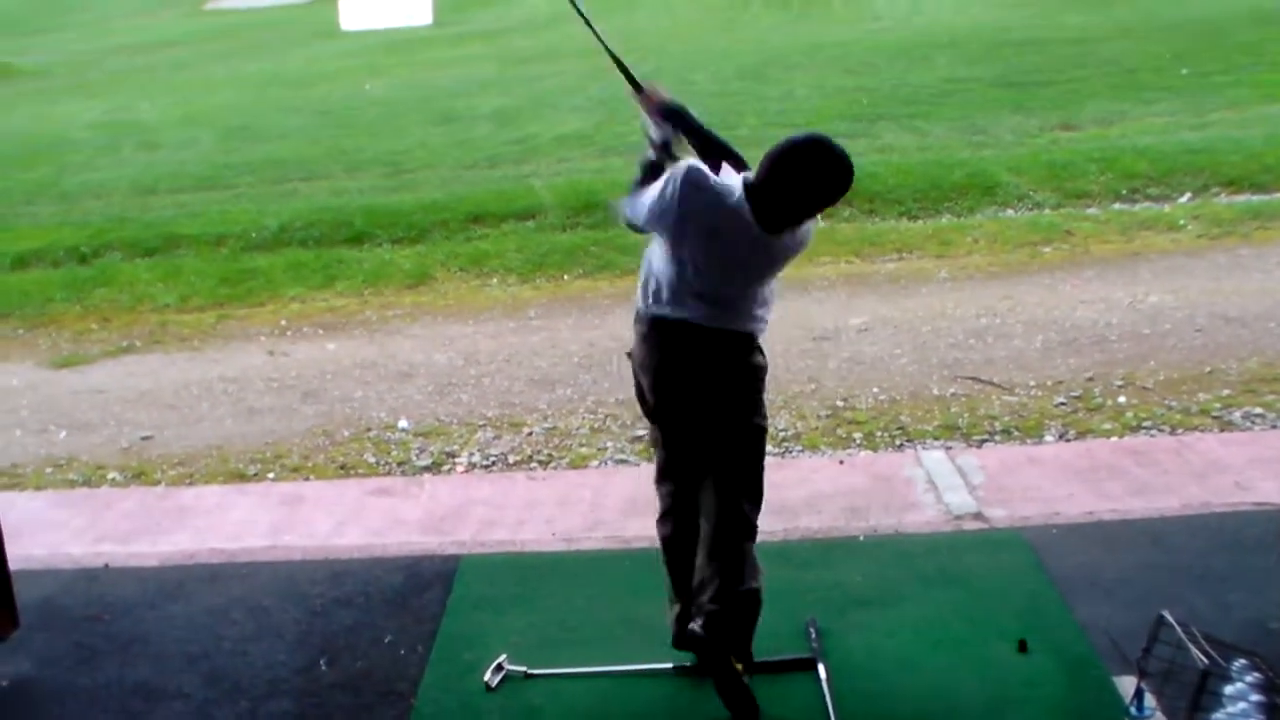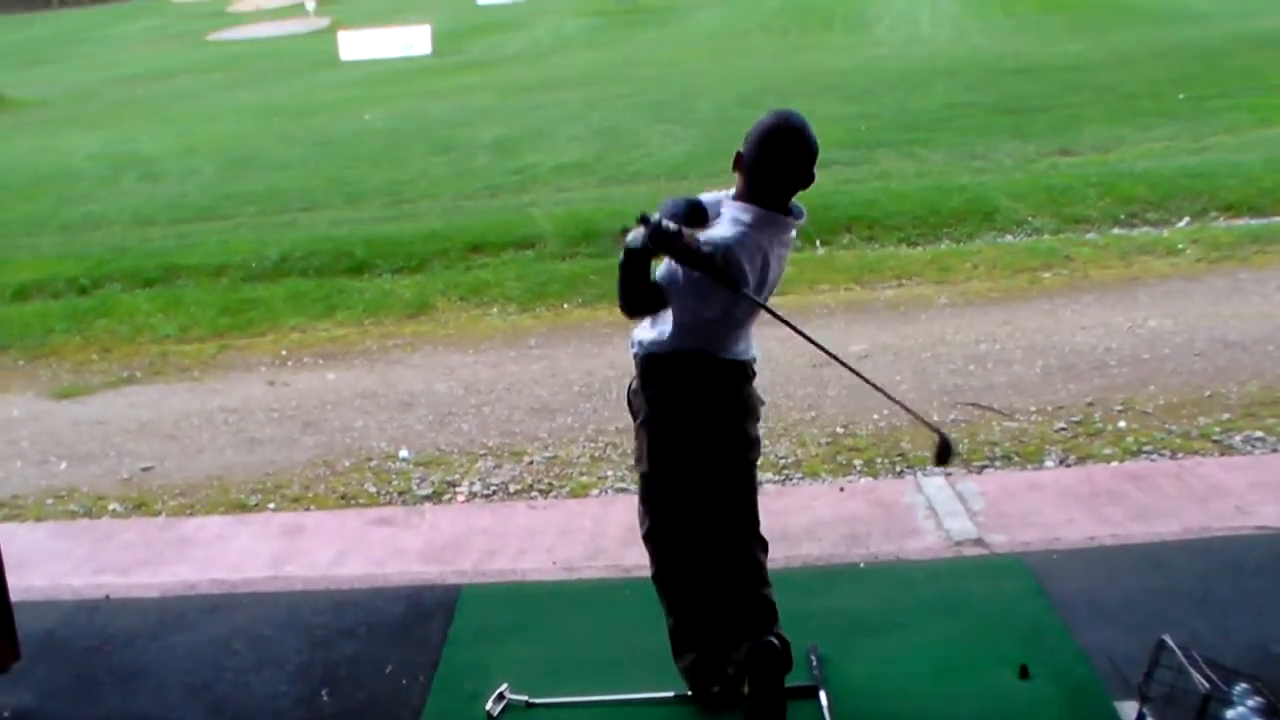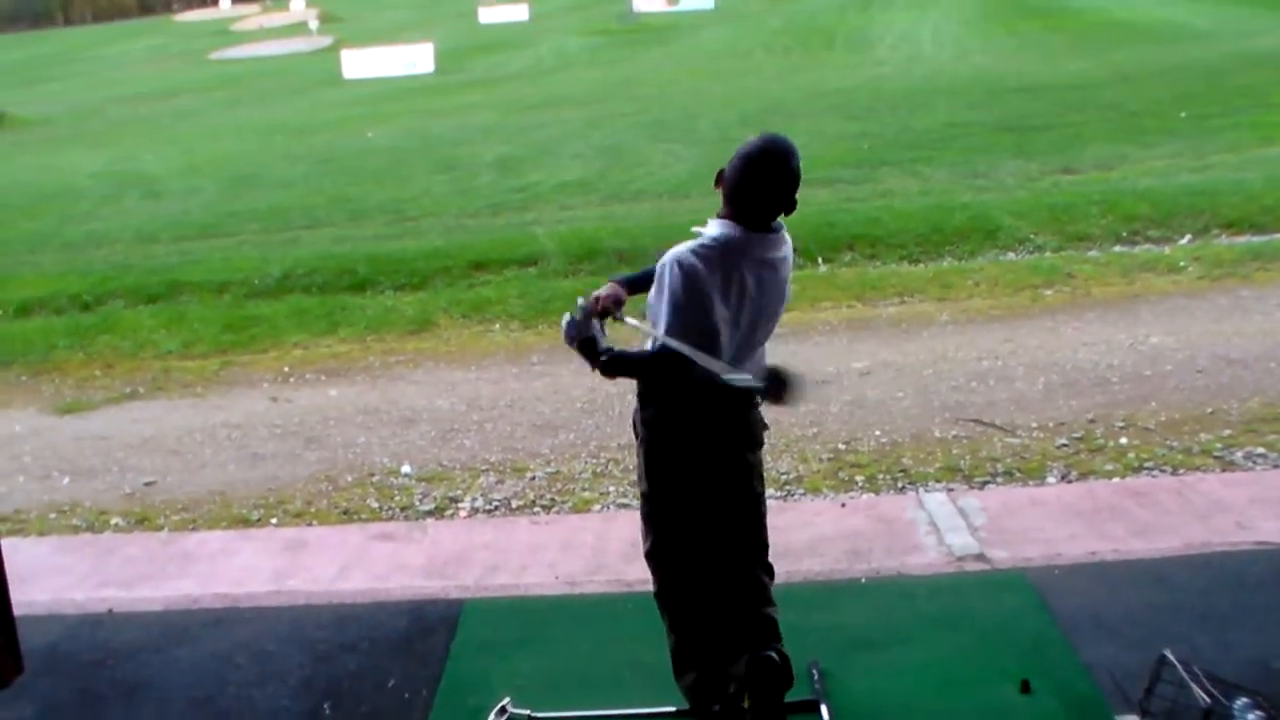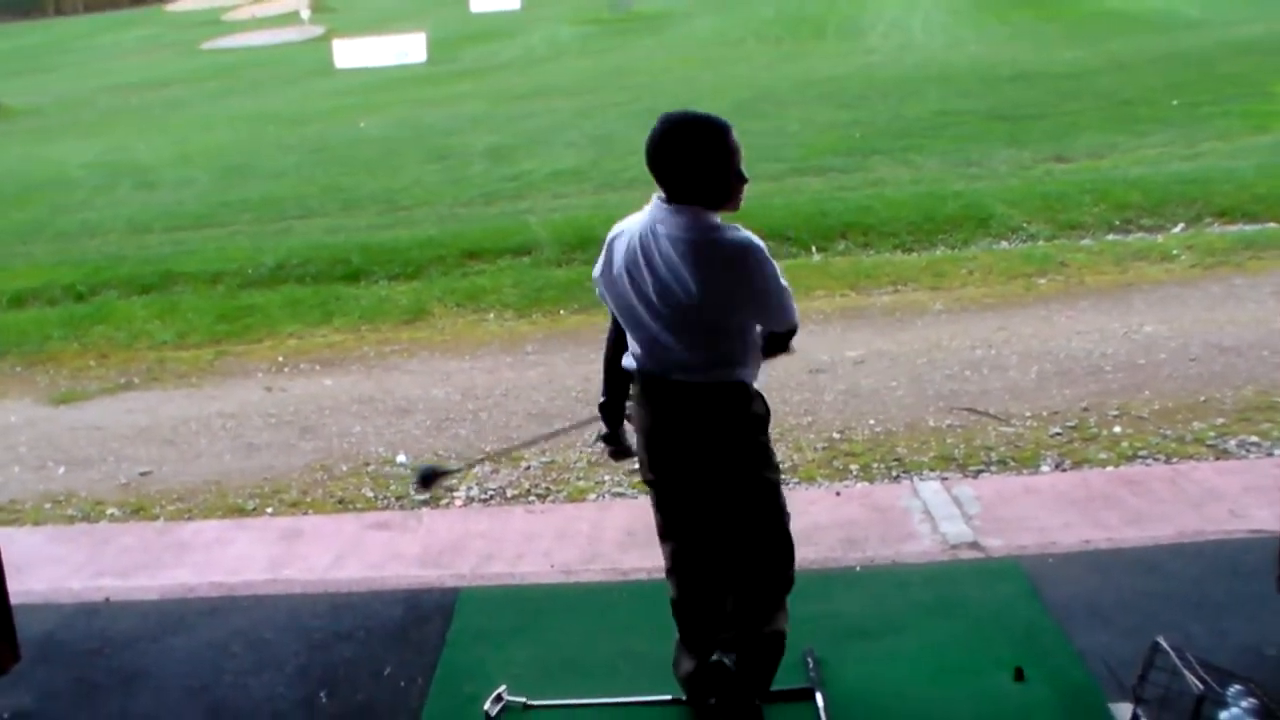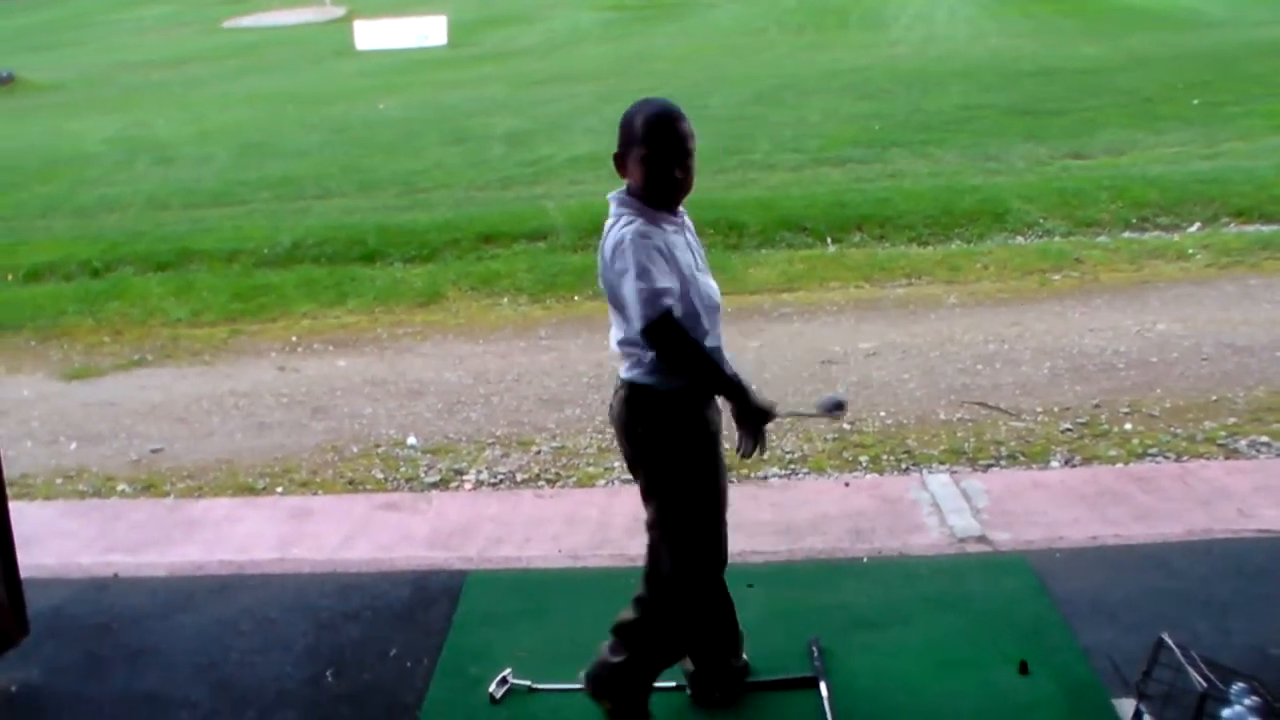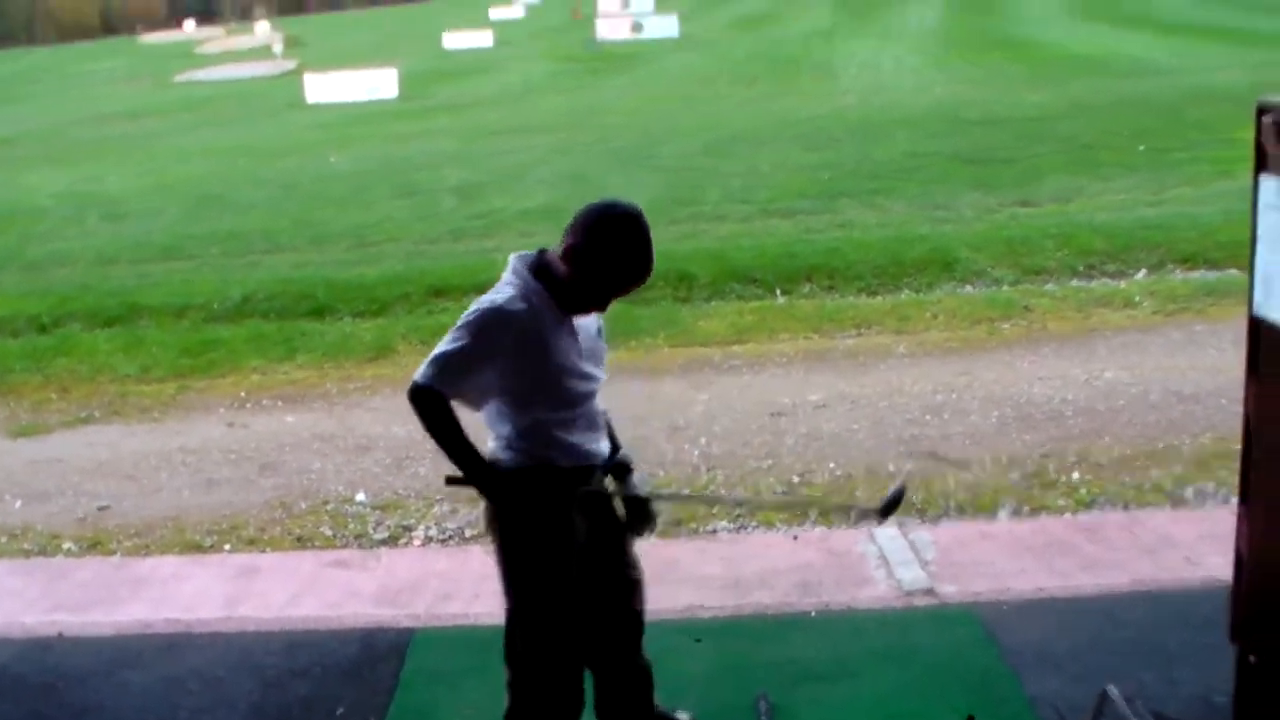
dt=0.4s
person 1, frame 1
left shoulder: (688, 188)
right shoulder: (788, 235)
left elbow: (635, 212)
left wrist: (660, 139)
right wrist: (672, 114)
left hip: (660, 346)
right hip: (731, 357)
left knee: (681, 484)
right knee: (732, 497)
left ankle: (693, 612)
right ankle: (721, 624)
person 1, frame 2
left shoulder: (720, 247)
right shoulder: (780, 221)
left elbow: (638, 303)
right elbow: (692, 206)
left wrist: (636, 263)
right wrist: (674, 227)
left hip: (674, 386)
right hip: (730, 384)
left knee: (675, 534)
right knee: (736, 530)
left ankle: (705, 664)
right ankle: (755, 644)
person 1, frame 3
left shoulder: (688, 262)
right shoulder: (779, 249)
left elbow: (668, 363)
left wrist: (598, 354)
right wrist: (626, 285)
left hip: (673, 415)
right hip: (736, 412)
left knee: (677, 555)
right knee: (742, 550)
right ankle: (760, 657)
person 1, frame 4
left shoulder: (621, 239)
right shoulder: (736, 249)
left elbow: (618, 335)
right elbow: (780, 332)
right wrist: (751, 351)
left hip: (656, 408)
right hip: (721, 410)
left knee: (687, 548)
right knee: (763, 545)
left ankle: (703, 671)
right ankle: (740, 669)
person 1, frame 5
left shoulder: (676, 223)
right shoulder: (634, 236)
right elbow: (665, 330)
left wrist: (732, 395)
right wrist: (738, 394)
left hip: (689, 407)
right hip: (666, 415)
left knee: (703, 548)
right knee: (684, 559)
left ankle: (719, 666)
person 1, frame 6
left shoulder: (584, 305)
right shoulder: (500, 317)
right elbow: (425, 393)
left wrist: (622, 474)
right wrist: (482, 474)
left hip: (591, 484)
right hip: (534, 502)
left knee: (618, 615)
right knee: (546, 641)
